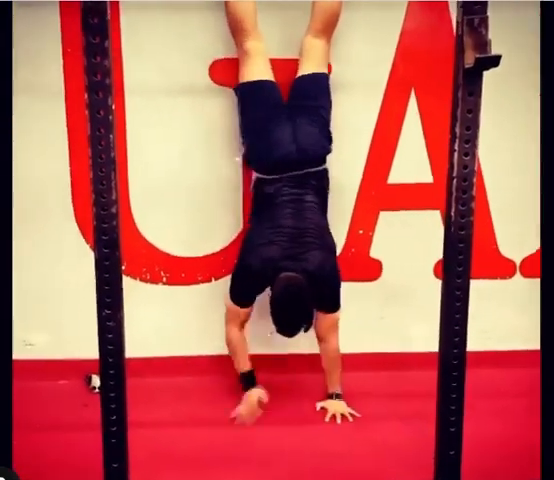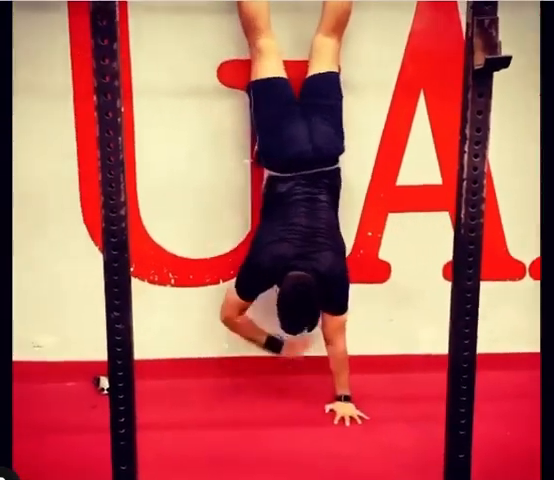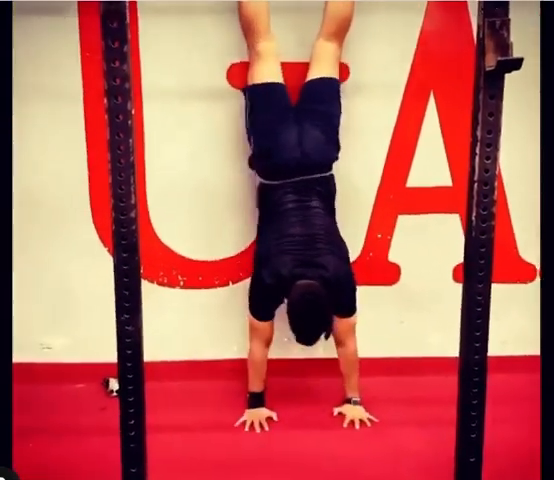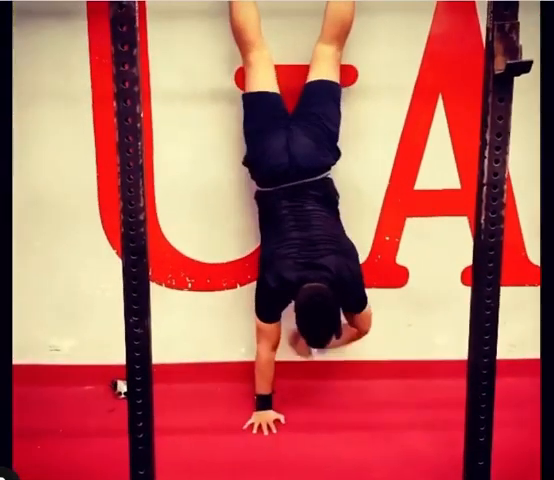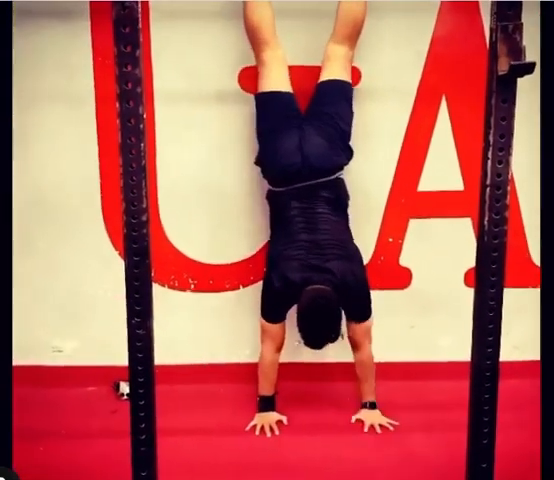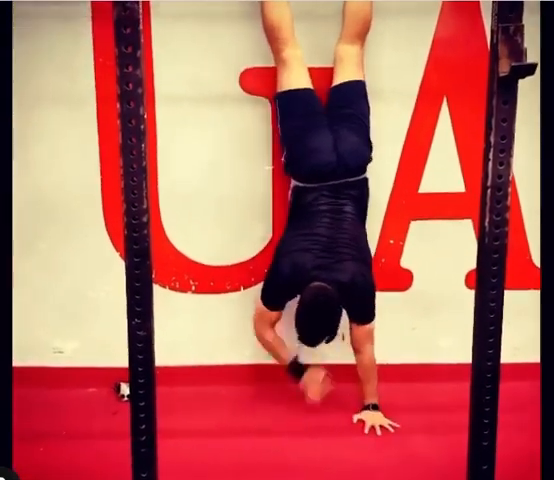
dt=0.2s
person 1, frame 1
left shoulder: (324, 269)
right shoulder: (254, 264)
left elbow: (328, 339)
right elbow: (233, 327)
left wrist: (336, 394)
right wrist: (248, 386)
left hip: (306, 150)
right hip: (274, 154)
left knee: (316, 39)
right knee: (250, 43)
person 1, frame 2
left shoulder: (332, 270)
right shoulder: (263, 261)
left elbow: (335, 341)
right elbow: (234, 316)
left wrist: (344, 397)
right wrist: (276, 344)
left hip: (319, 149)
right hip: (286, 151)
left knee: (327, 38)
right knee: (263, 42)
person 1, frame 3
left shoulder: (339, 275)
right shoulder: (268, 275)
left elbow: (346, 342)
right elbow: (258, 344)
left wrist: (354, 399)
right wrist: (254, 403)
left hip: (313, 151)
right hip: (278, 158)
left knee: (327, 44)
right knee: (262, 46)
person 1, frame 4
left shoulder: (346, 272)
right shoulder: (274, 280)
right elbow: (266, 346)
right wrist: (262, 405)
left hip: (309, 157)
right hip: (274, 161)
left knee: (328, 46)
right knee: (255, 52)
person 1, frame 5
left shoulder: (351, 275)
right shoulder: (280, 279)
left elbow: (363, 346)
right elbow: (270, 348)
left wrist: (369, 404)
right wrist: (265, 406)
left hip: (320, 159)
right hip: (286, 162)
left knee: (338, 49)
right knee: (269, 53)
person 1, frame 6
left shoulder: (357, 280)
right shoulder: (287, 269)
left elbow: (363, 348)
right elbow: (273, 328)
left wrist: (373, 405)
right wrist: (299, 370)
left hip: (346, 162)
right hip: (313, 163)
left knee: (348, 49)
right knee: (289, 53)
